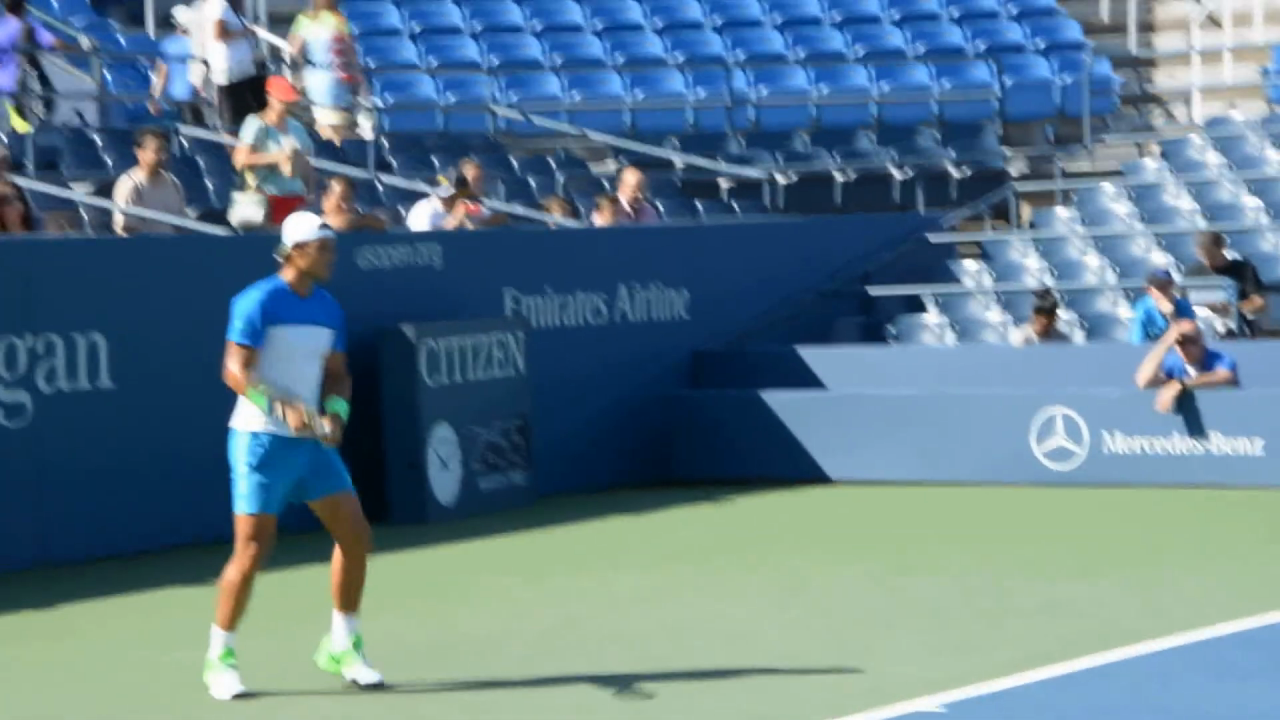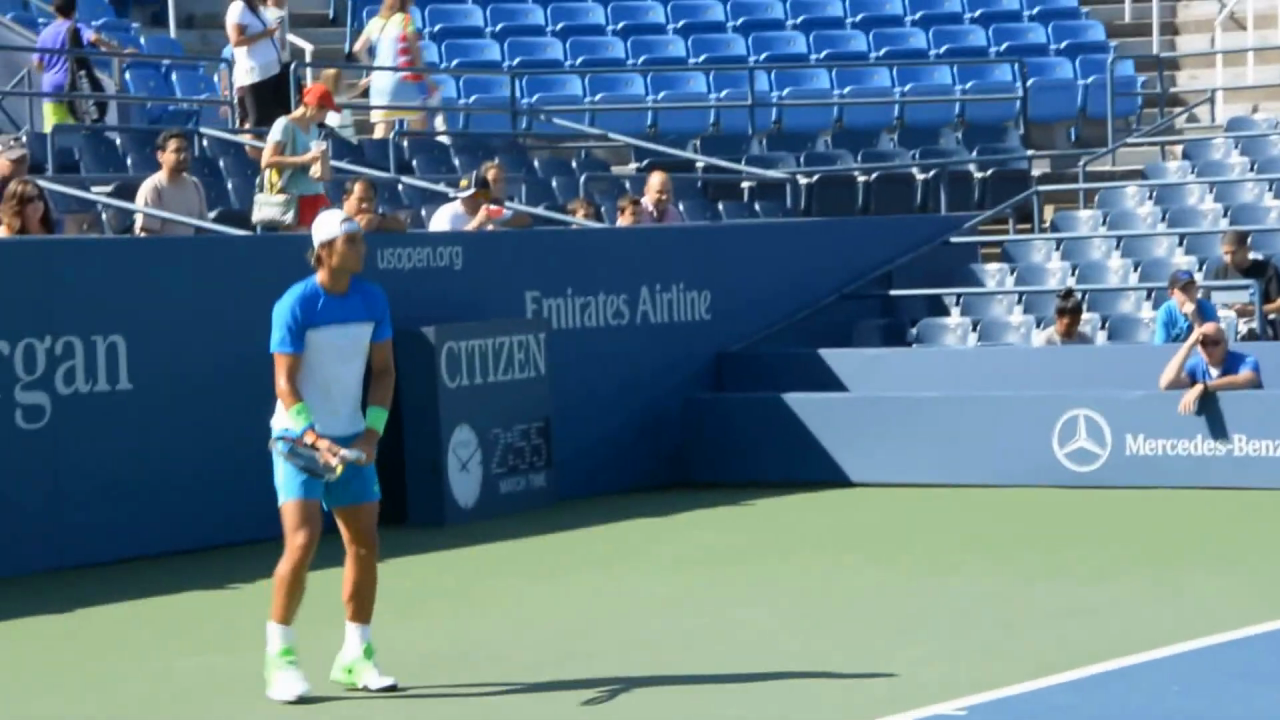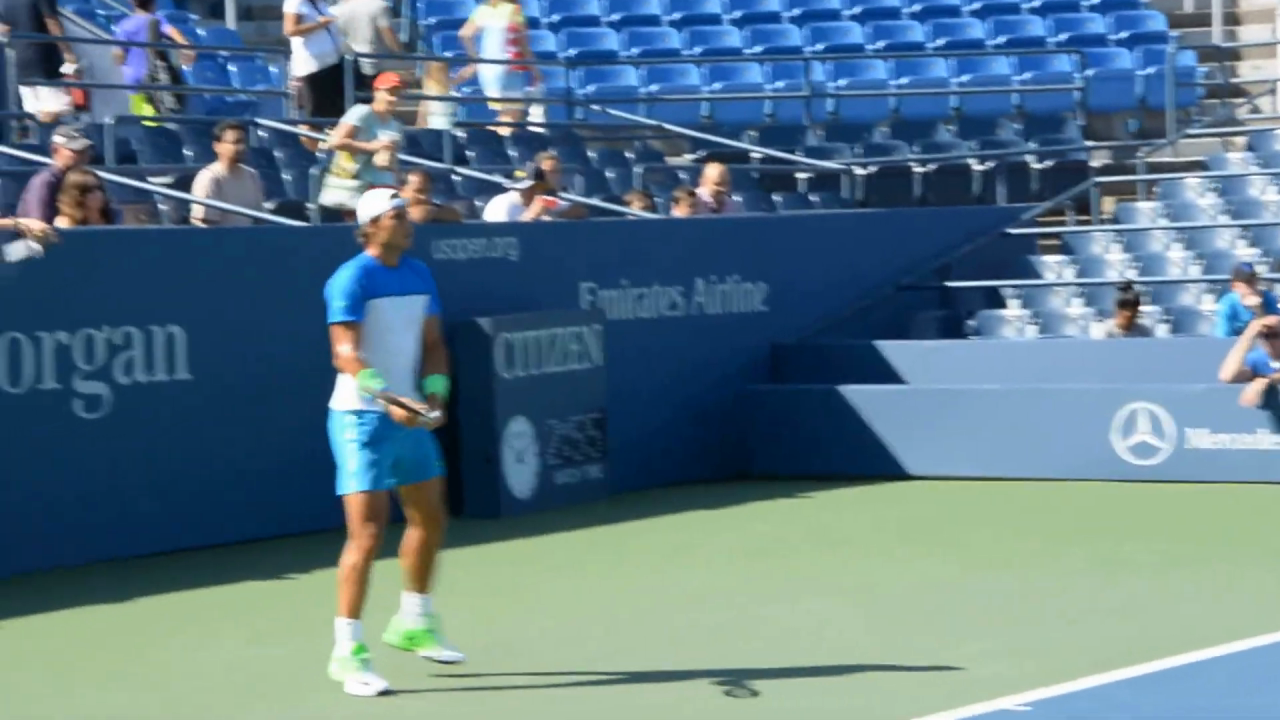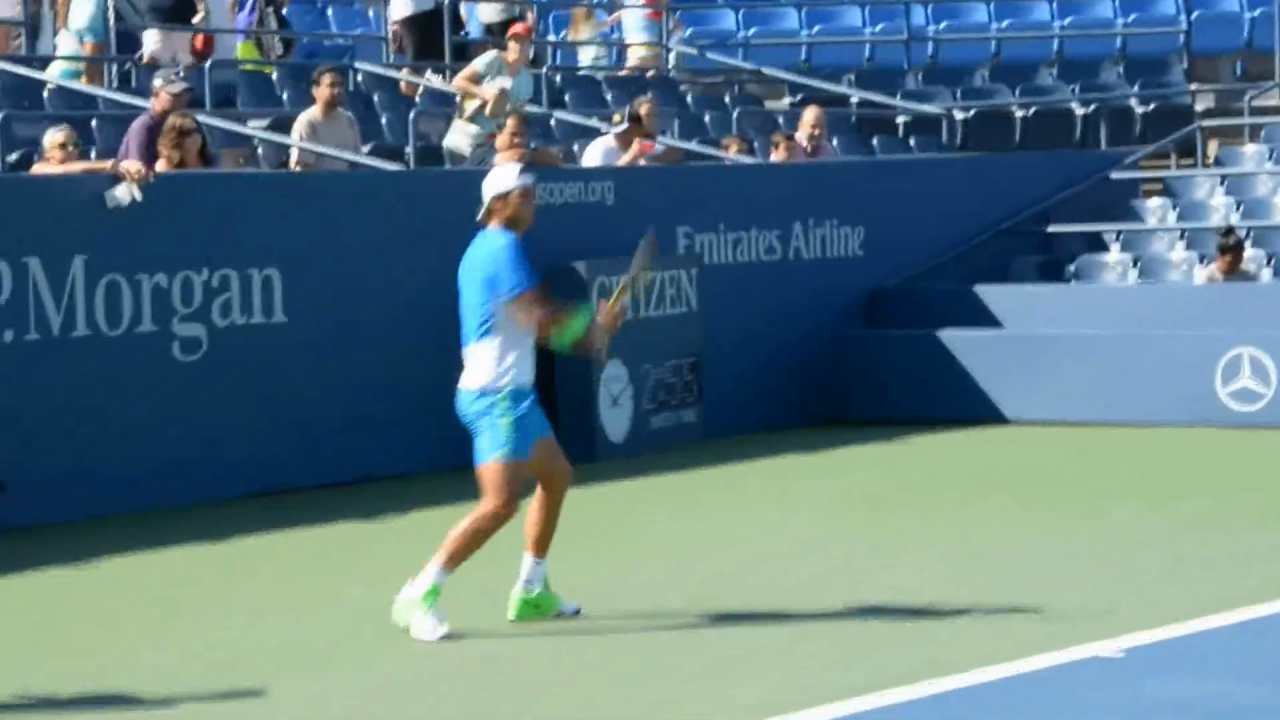
dt=0.4s
person 1, frame 1
left shoulder: (328, 307)
right shoulder: (257, 300)
left elbow: (337, 375)
right elbow: (234, 372)
left wrist: (335, 414)
right wrist: (282, 407)
left hip: (311, 444)
right hip: (261, 440)
left knee: (354, 536)
right knee: (251, 553)
left ankle: (342, 646)
right ankle: (219, 658)
person 1, frame 2
left shoulder: (372, 297)
right shoulder: (294, 304)
left elbow: (383, 369)
right elbow: (285, 385)
left wrist: (373, 431)
right wrist: (316, 440)
left hip: (352, 440)
right hip: (299, 440)
left knee: (364, 548)
right knee: (301, 545)
left ankle: (355, 656)
right ankle: (281, 656)
person 1, frame 3
left shoulder: (420, 274)
right shoulder: (350, 279)
left elbow: (434, 344)
right elbow: (346, 355)
left wrist: (434, 395)
right wrist: (391, 400)
left hip: (408, 419)
right hip: (361, 418)
left knee: (430, 521)
right knee: (367, 534)
left ankle: (414, 623)
right ankle: (348, 652)
person 1, frame 4
left shoulder: (490, 249)
right shoulder: (503, 247)
left elbow: (533, 321)
right elbow: (542, 317)
left wrist: (582, 334)
right wrist: (592, 318)
left hip: (511, 393)
right hip: (495, 394)
left knee: (557, 477)
right knee: (499, 503)
left ankle: (532, 592)
right ankle: (420, 595)
